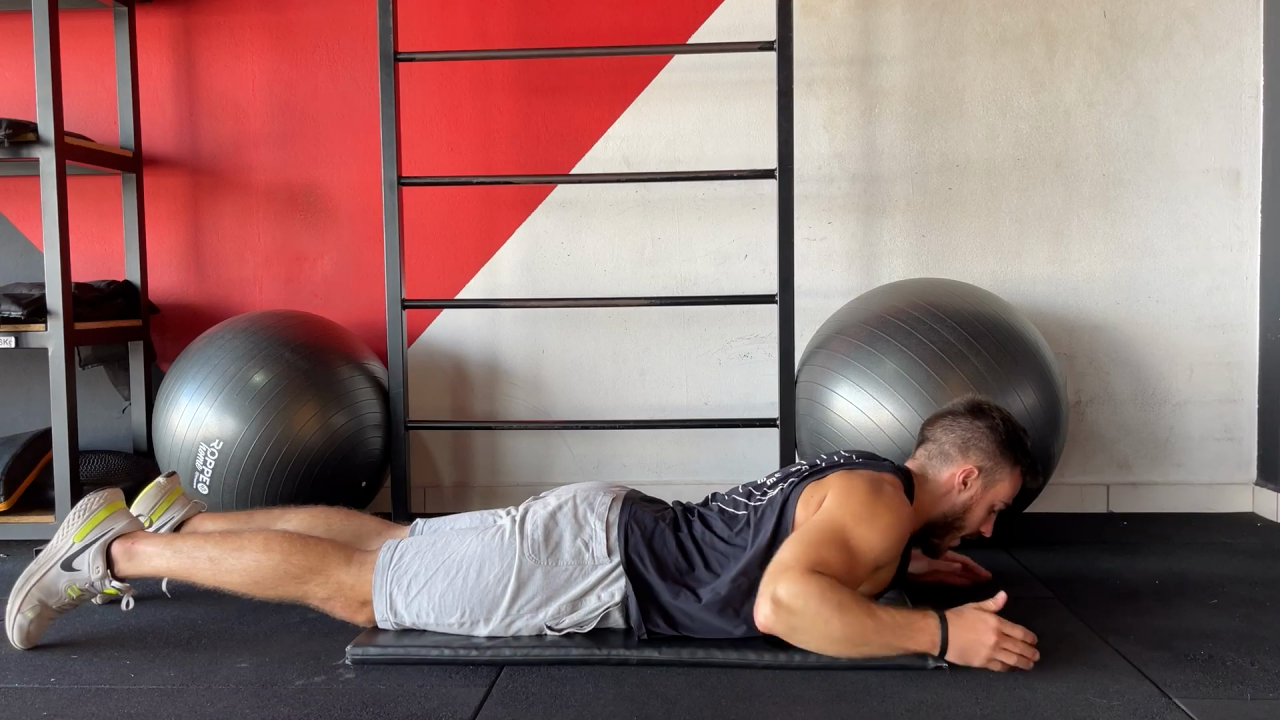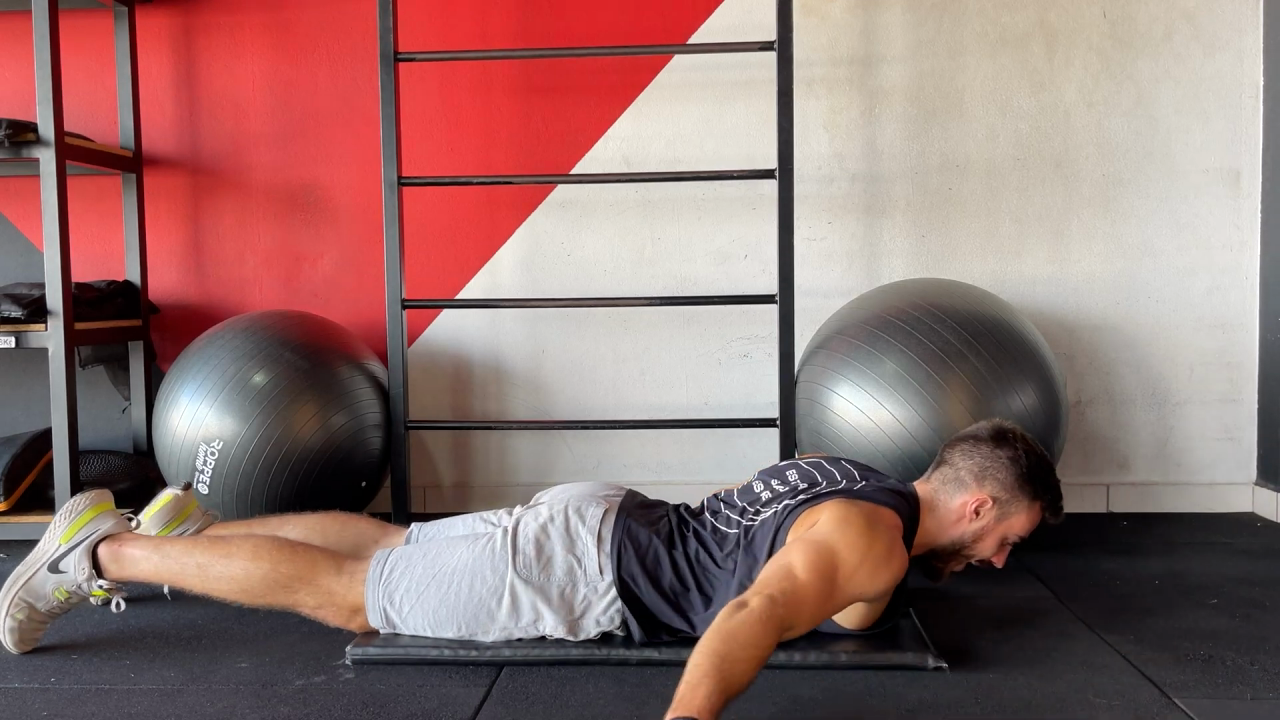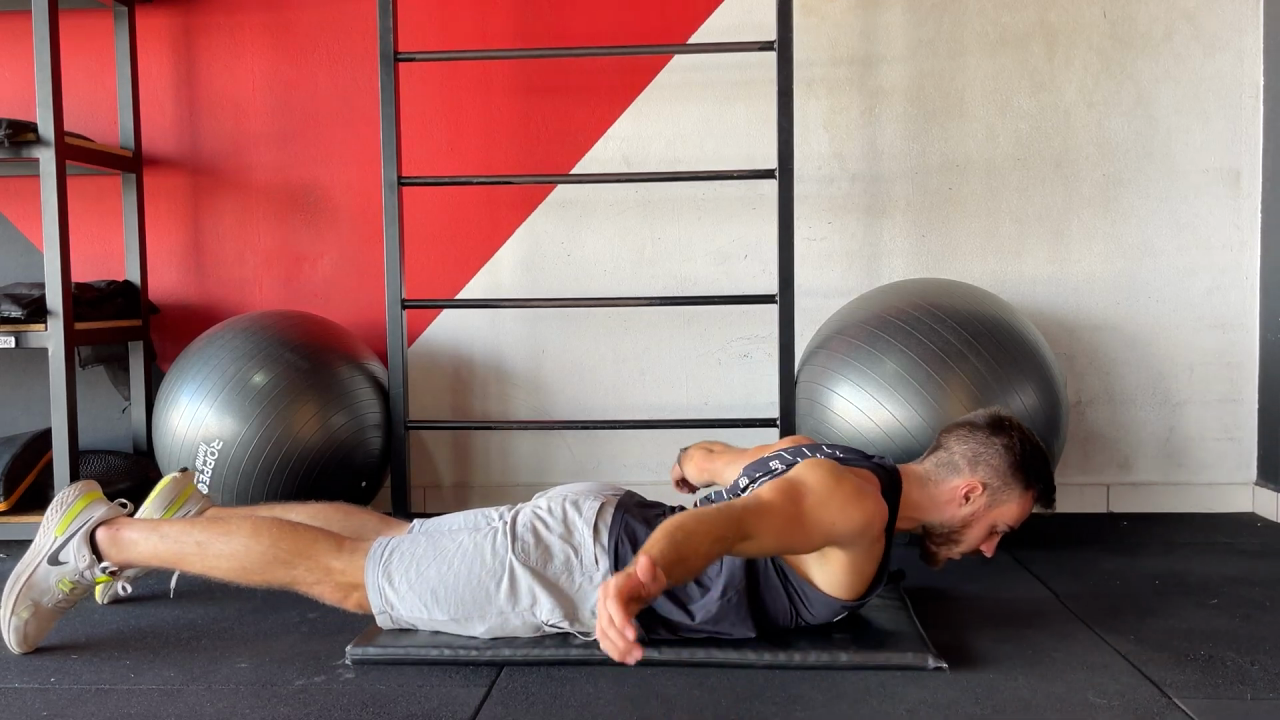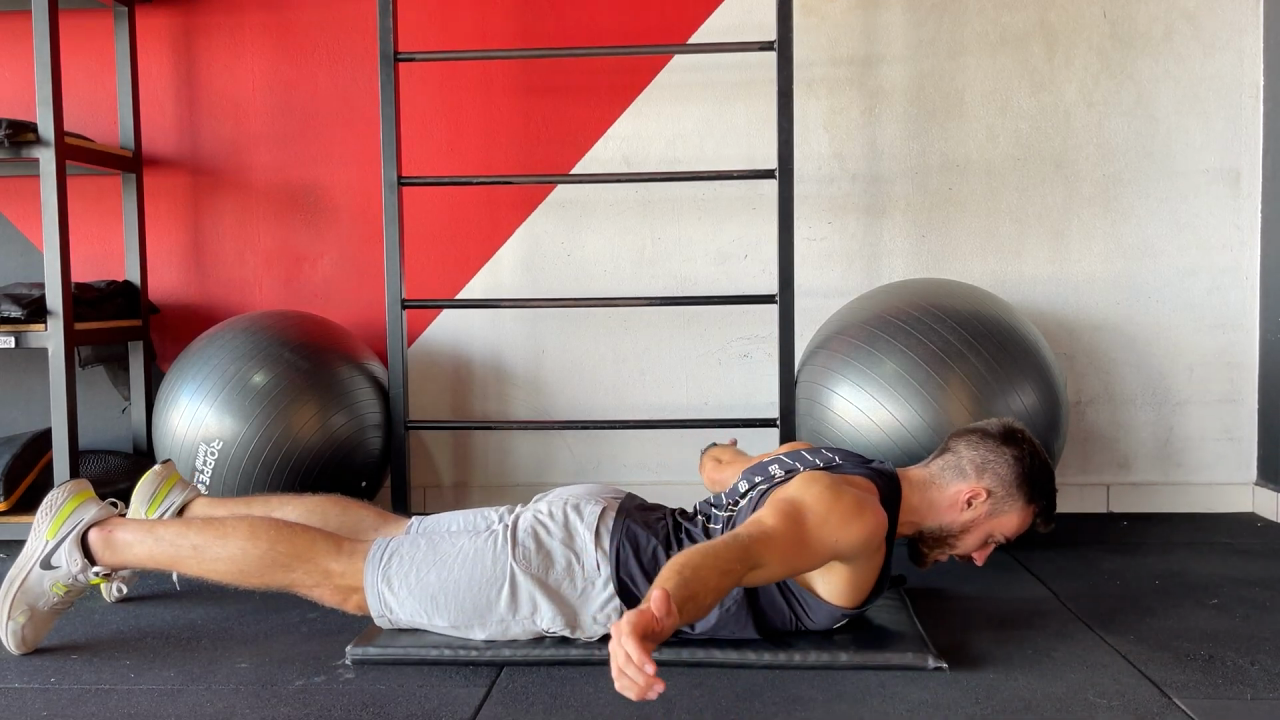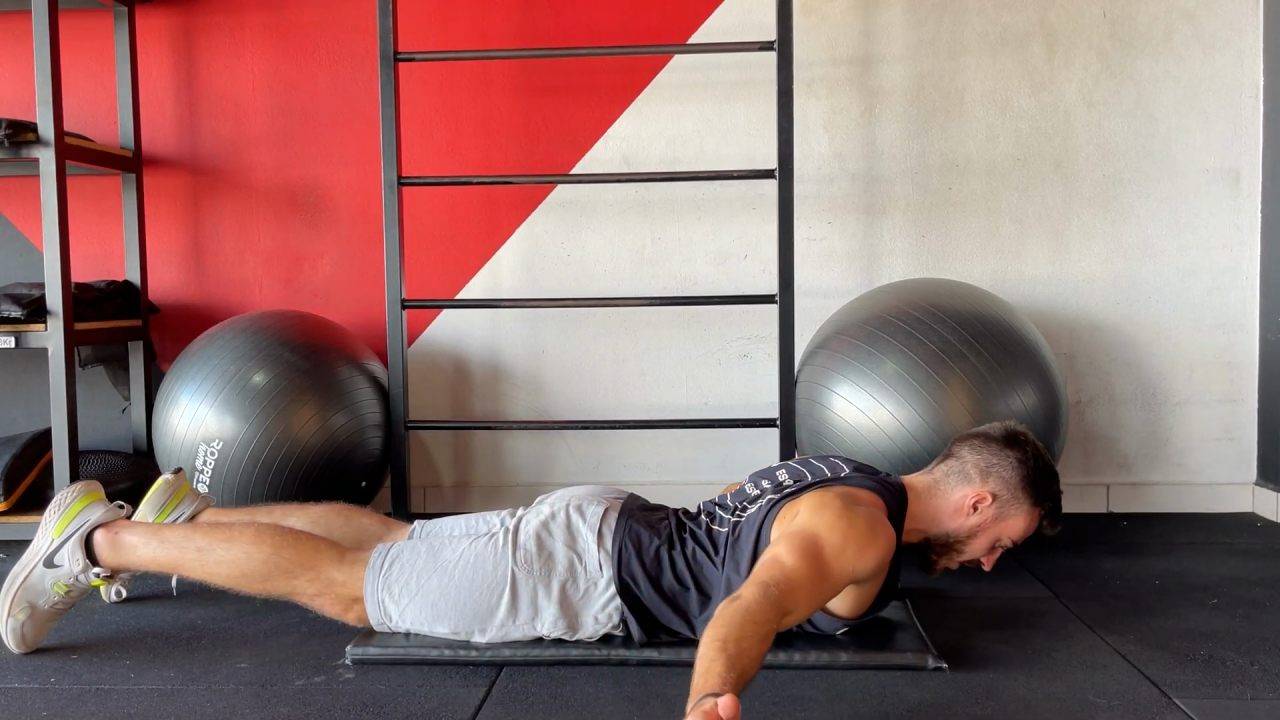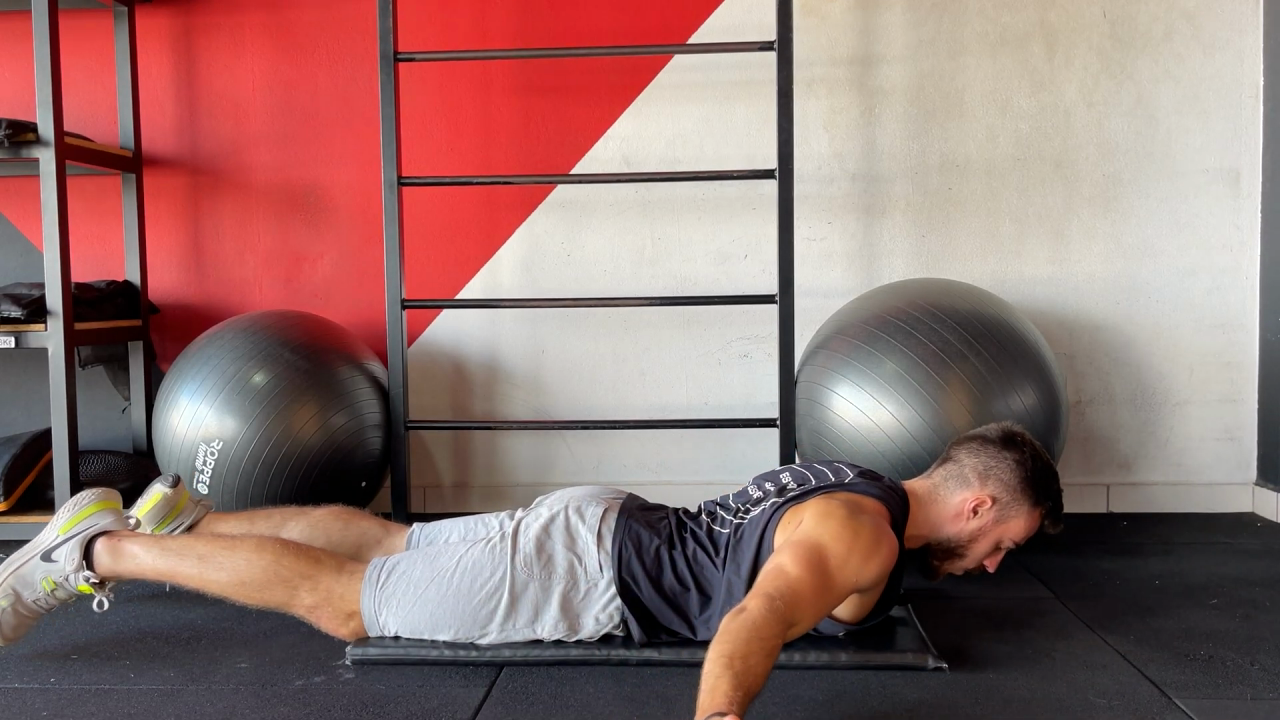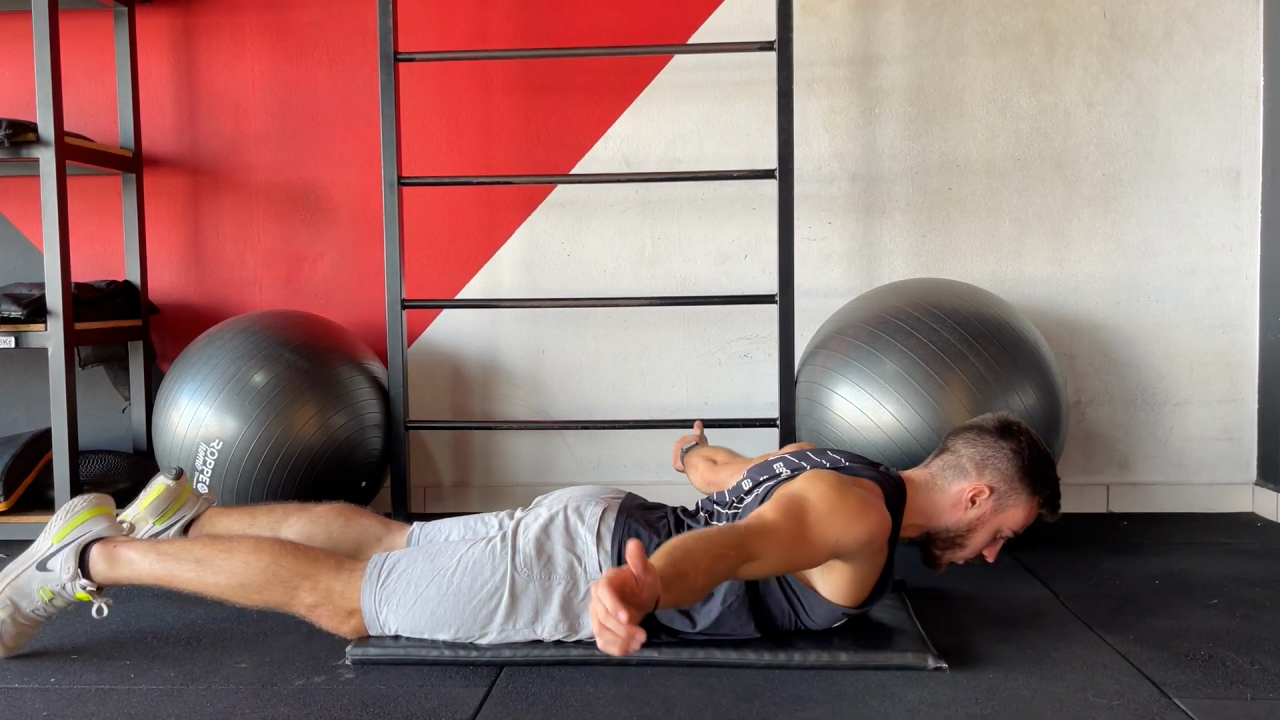
dt=0.5s
person 1, frame 1
left shoulder: (860, 477)
right shoulder: (881, 503)
right elbow: (784, 605)
left wrist: (904, 566)
right wrist: (943, 634)
left hip: (611, 529)
right hip: (597, 564)
left knee: (382, 542)
right knee: (346, 585)
left ankle: (185, 521)
right ankle: (110, 551)
person 1, frame 2
left shoulder: (850, 473)
right shoulder: (874, 544)
right elbow: (752, 618)
left hip: (608, 522)
right hip: (584, 571)
left knee: (384, 548)
right knee: (340, 593)
left ankle: (194, 529)
right ankle: (99, 548)
person 1, frame 3
left shoulder: (826, 459)
right shoulder: (854, 503)
left elbow: (701, 459)
right elbow: (713, 524)
right wrist: (638, 578)
left hip: (600, 531)
right hip: (579, 559)
left knee: (385, 542)
right knee: (345, 574)
left ankle: (186, 514)
right ankle: (99, 536)
person 1, frame 4
left shoulder: (834, 468)
right shoulder: (855, 513)
left elbow: (721, 458)
right elbow: (722, 556)
right wrist: (650, 625)
left hip: (603, 528)
right hip: (583, 566)
left knee: (385, 536)
right knee: (342, 573)
left ankle: (181, 509)
right ankle: (90, 538)
person 1, frame 5
left shoulder: (847, 480)
right shoulder: (862, 532)
right elbow: (755, 606)
left hip: (604, 527)
right hip: (585, 571)
left knee: (387, 541)
right knee: (342, 586)
left ankle: (188, 517)
right ankle: (99, 540)
person 1, frame 6
left shoulder: (848, 484)
right shoulder: (864, 537)
right elbow: (761, 620)
left hip: (602, 530)
right hip: (583, 572)
left knee: (381, 544)
right knee: (337, 600)
left ankle: (181, 521)
right ankle: (98, 550)
person 1, frame 7
left shoulder: (832, 467)
right shoulder: (858, 514)
left elbow: (729, 472)
right elbow: (733, 546)
left wrist: (701, 454)
right wrist: (643, 592)
left hip: (600, 530)
right hip: (583, 563)
left knee: (378, 546)
right knee: (337, 596)
left ankle: (181, 516)
right ankle: (89, 556)
